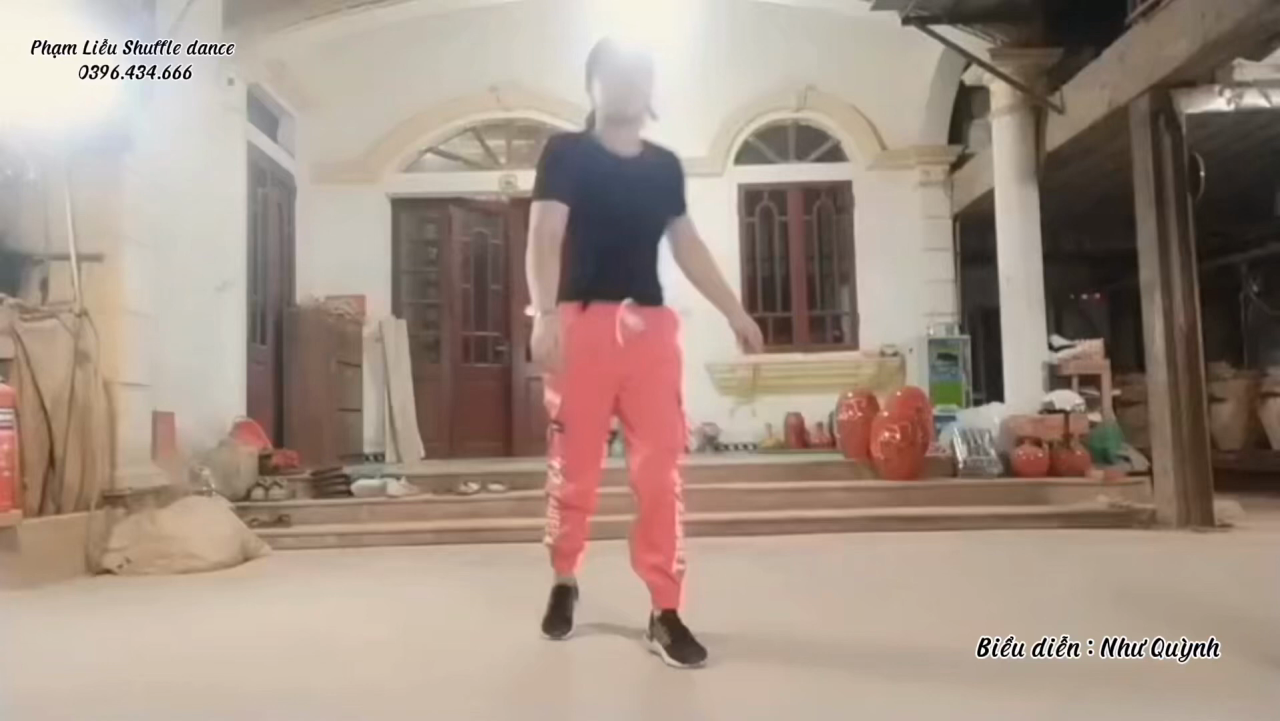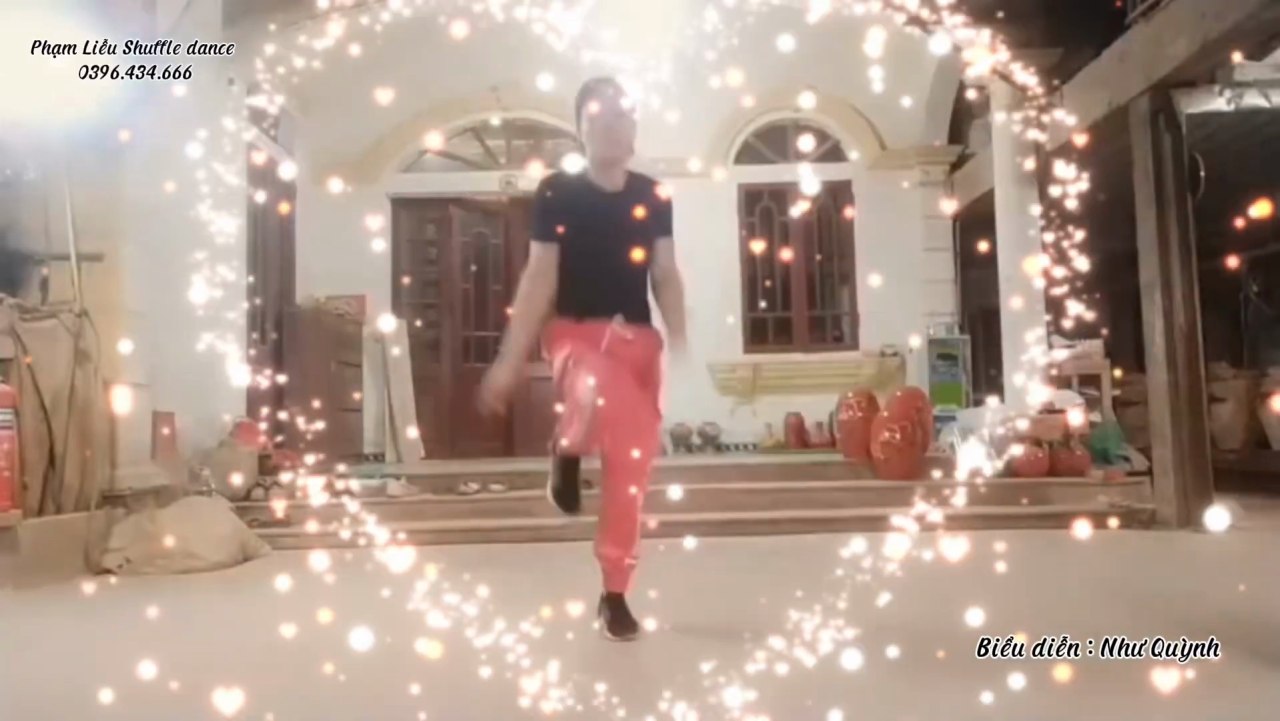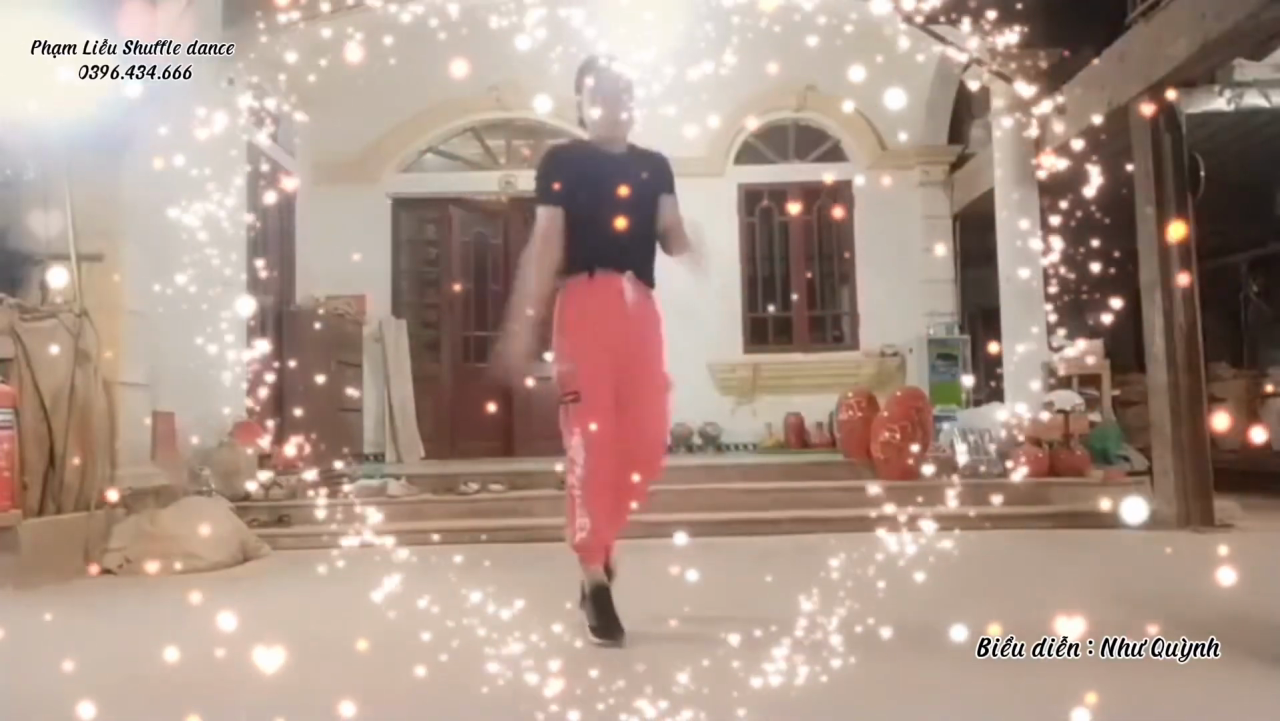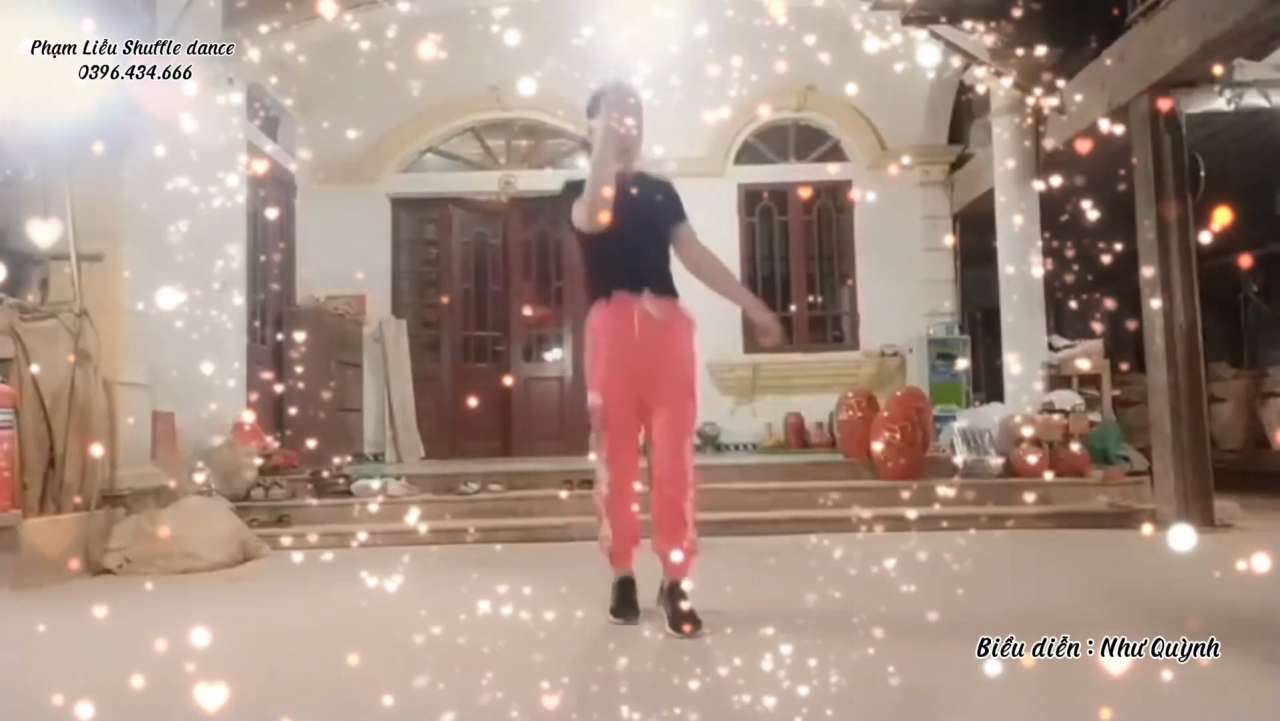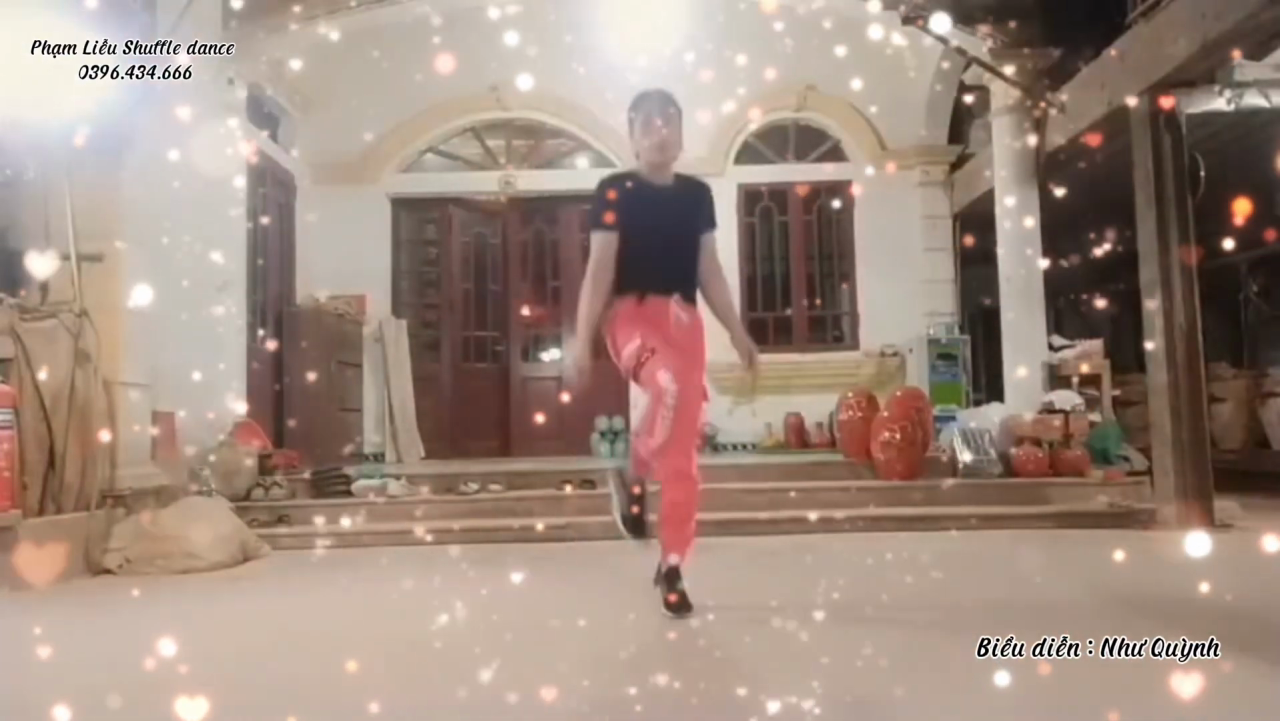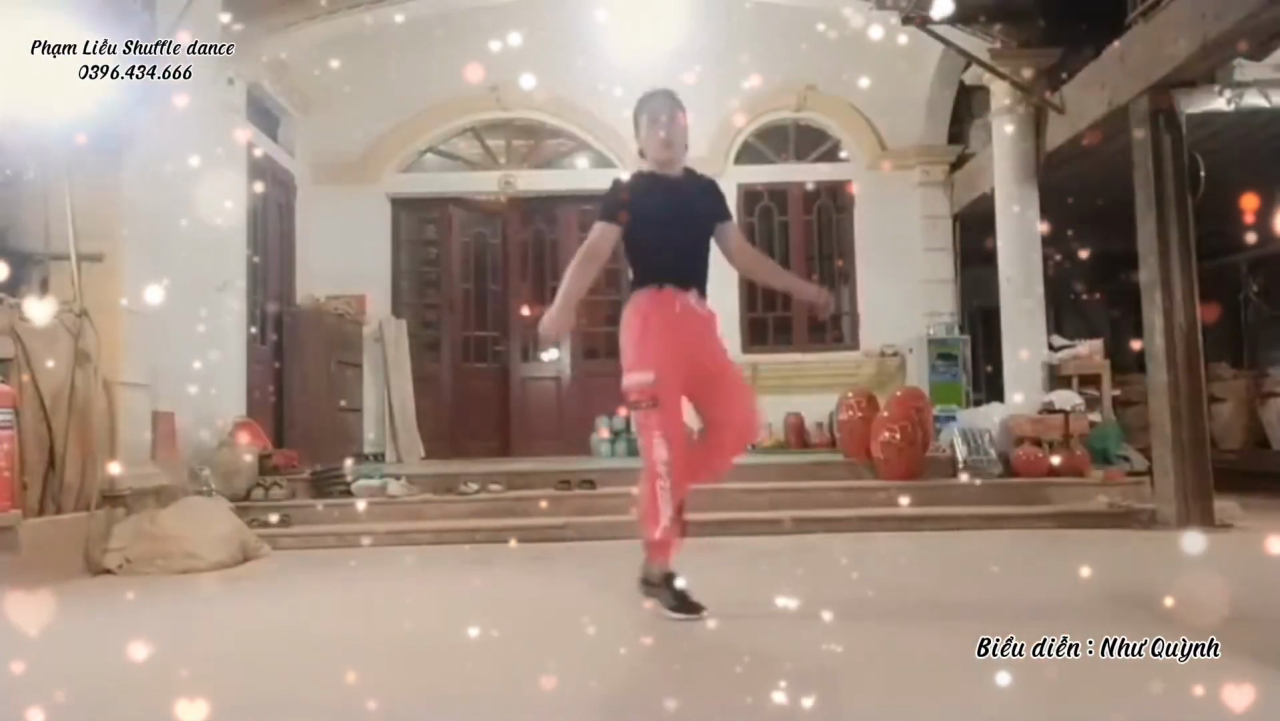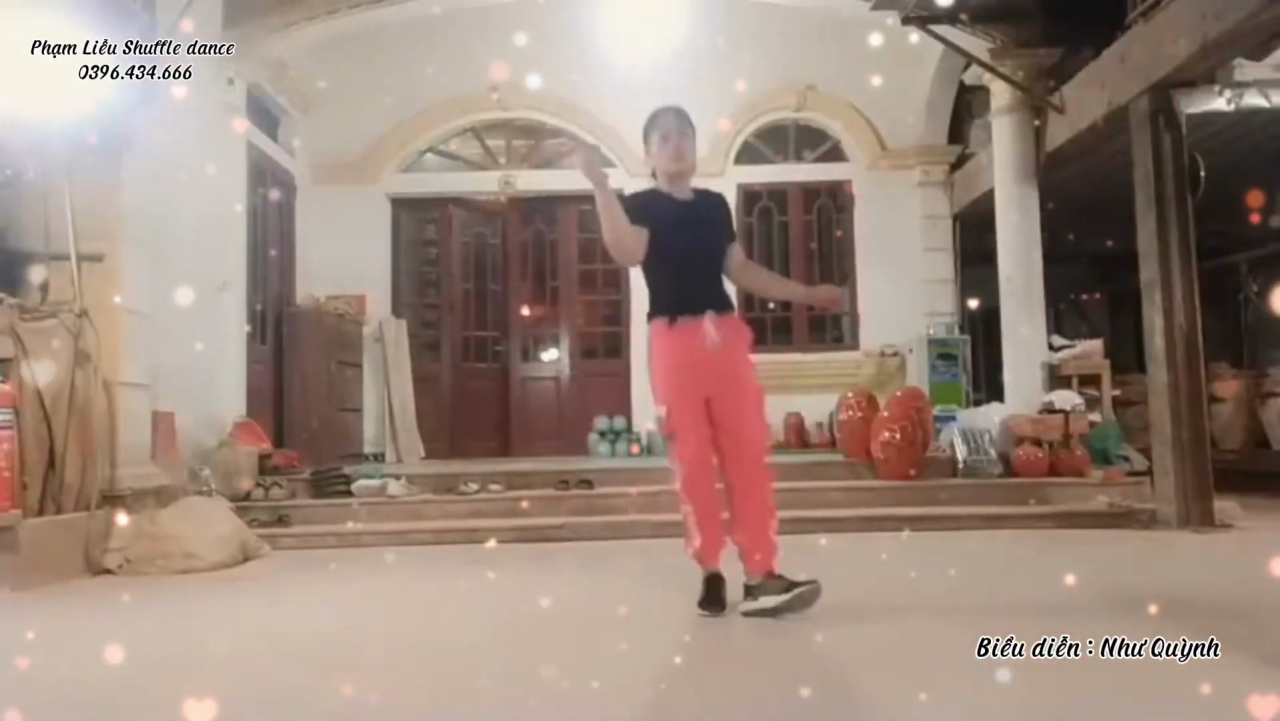
dt=0.4s
person 1, frame 1
left shoulder: (666, 165)
right shoulder: (564, 152)
left elbow: (689, 248)
right elbow: (543, 237)
left wrist: (735, 312)
right wrist: (545, 312)
left hip: (651, 329)
right hip: (584, 329)
left knee: (660, 472)
right knee: (574, 469)
left ankle: (667, 614)
right ankle: (564, 584)
person 1, frame 2
left shoulder: (655, 194)
right shoulder: (557, 194)
left elbow: (666, 272)
right elbow: (539, 280)
left wrist: (674, 327)
right wrist: (510, 360)
left hip: (636, 338)
right hip: (577, 331)
left knee: (634, 472)
right knee: (596, 396)
left ankle: (614, 593)
right ankle: (568, 455)
person 1, frame 3
left shoulder: (655, 166)
right shoulder: (560, 162)
left elbow: (671, 233)
right elbow: (545, 243)
left wrist: (686, 242)
right wrist: (522, 318)
left hip: (638, 307)
right hip: (584, 305)
left knee: (645, 447)
right knee: (593, 445)
left ankle: (597, 541)
right ankle: (594, 584)
person 1, frame 4
left shoulder: (661, 190)
right shoulder: (579, 189)
left elbow: (694, 253)
right elbow: (590, 222)
left wrist: (754, 307)
right wrist: (606, 158)
left hip: (667, 322)
right hip: (611, 324)
left knee: (673, 456)
right knee: (616, 456)
left ankle: (676, 584)
right ankle: (622, 576)
person 1, frame 5
left shoulder: (697, 194)
right shoulder: (614, 194)
left elbow: (709, 271)
right elbow: (601, 267)
left wrist: (739, 335)
right wrist: (582, 339)
left hip: (687, 322)
right hip: (636, 316)
left knee: (685, 448)
right knee: (667, 390)
left ankle: (673, 565)
right ankle: (630, 477)
person 1, frame 6
left shoulder: (704, 189)
right shoulder: (628, 192)
left elbow: (740, 251)
right elbow: (594, 251)
left wrist: (799, 286)
right wrist: (562, 306)
left hip: (696, 320)
right hip: (651, 316)
left knee: (738, 424)
right knee: (664, 444)
left ankle: (672, 491)
right ankle: (658, 573)
person 1, frame 7
left shoulder: (715, 204)
right shoulder: (639, 206)
left elbow: (742, 271)
right elbow: (628, 252)
left wrist: (809, 294)
right wrist: (601, 188)
left hip: (727, 338)
right hip: (674, 340)
left knee: (750, 460)
right knee: (693, 466)
left ankle: (761, 580)
right ankle: (710, 572)
